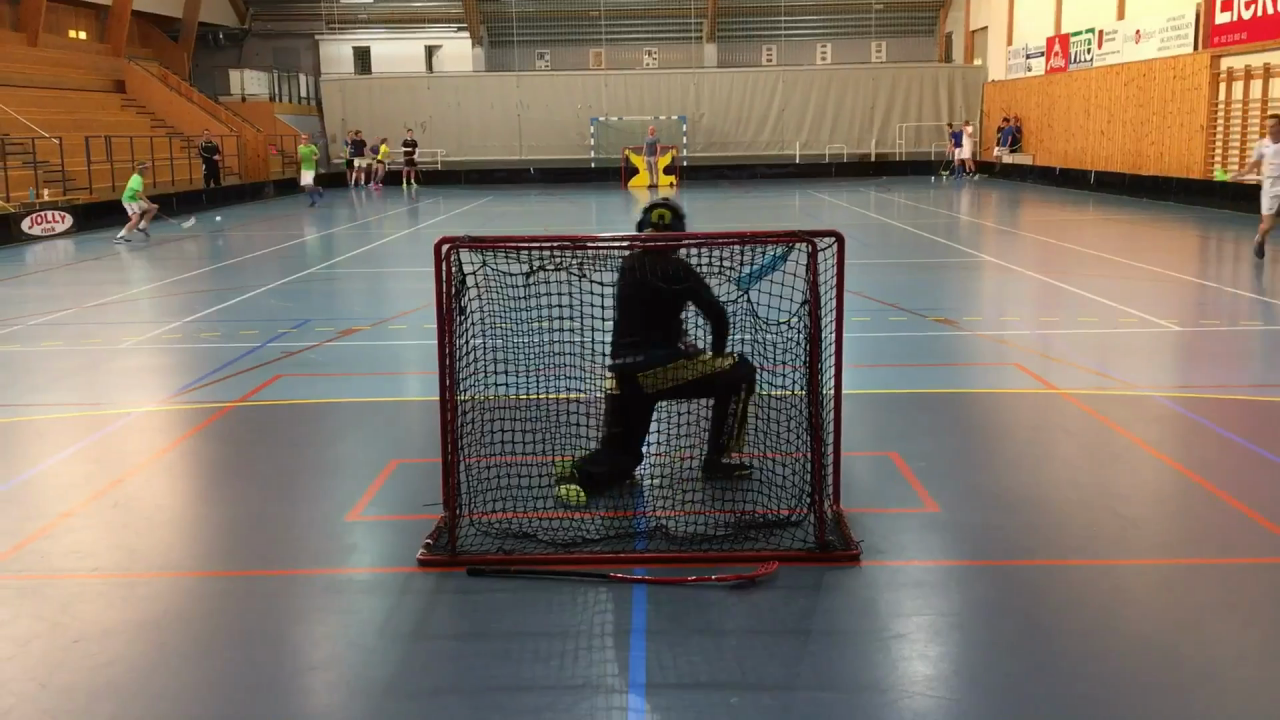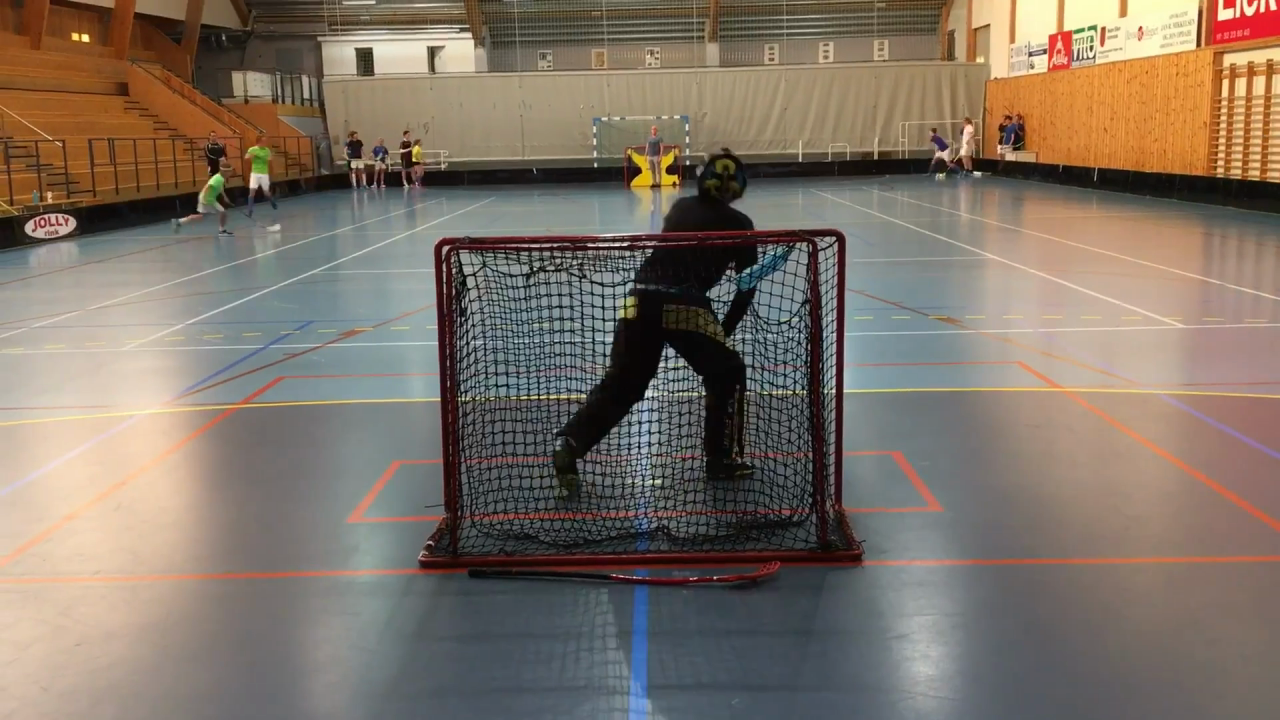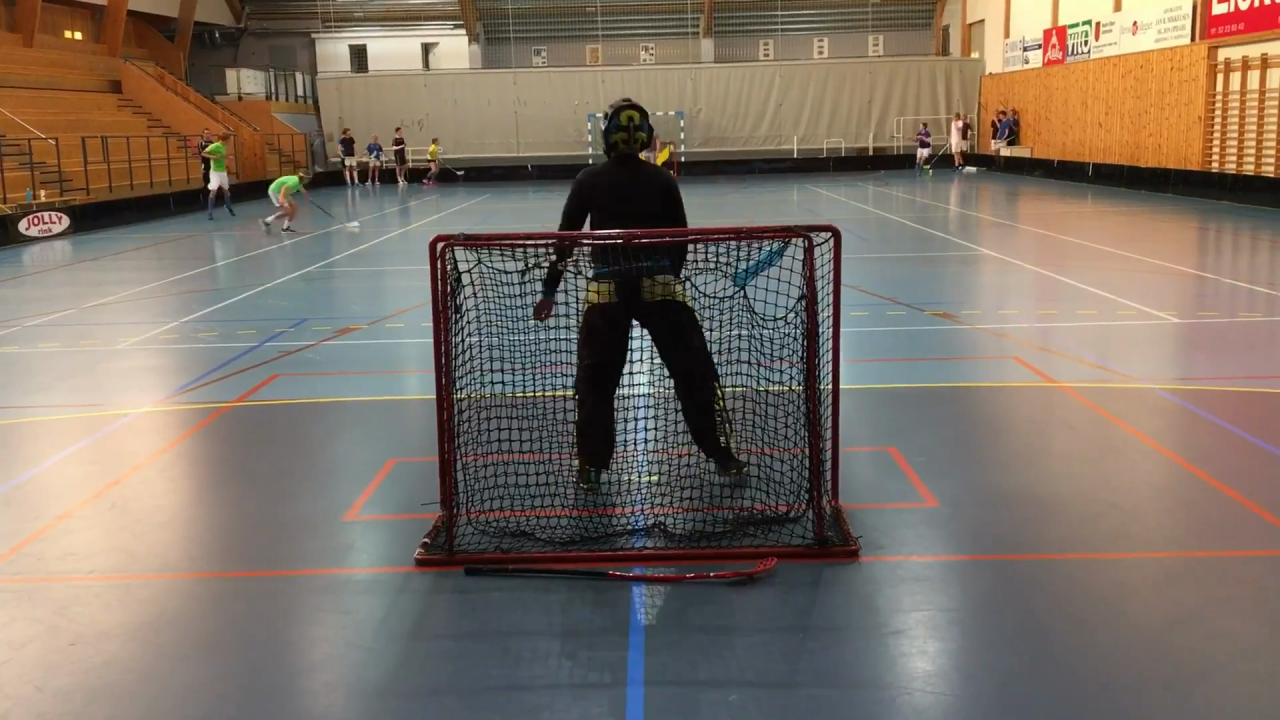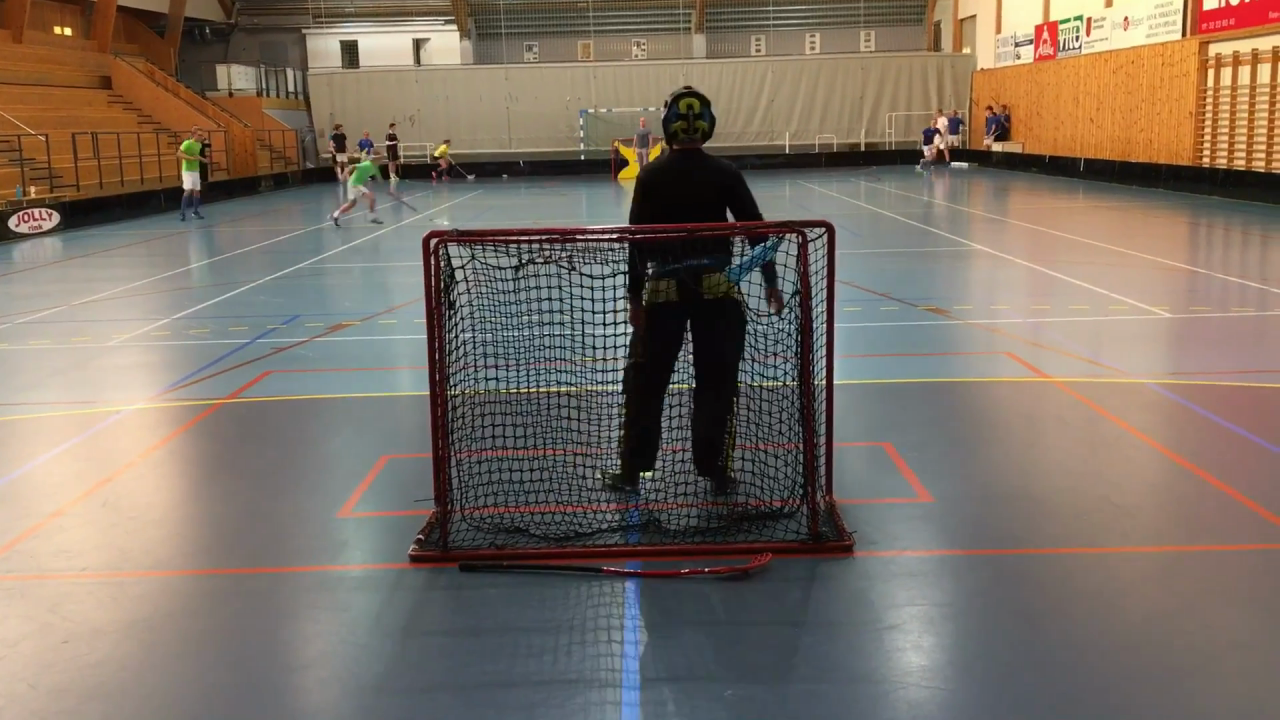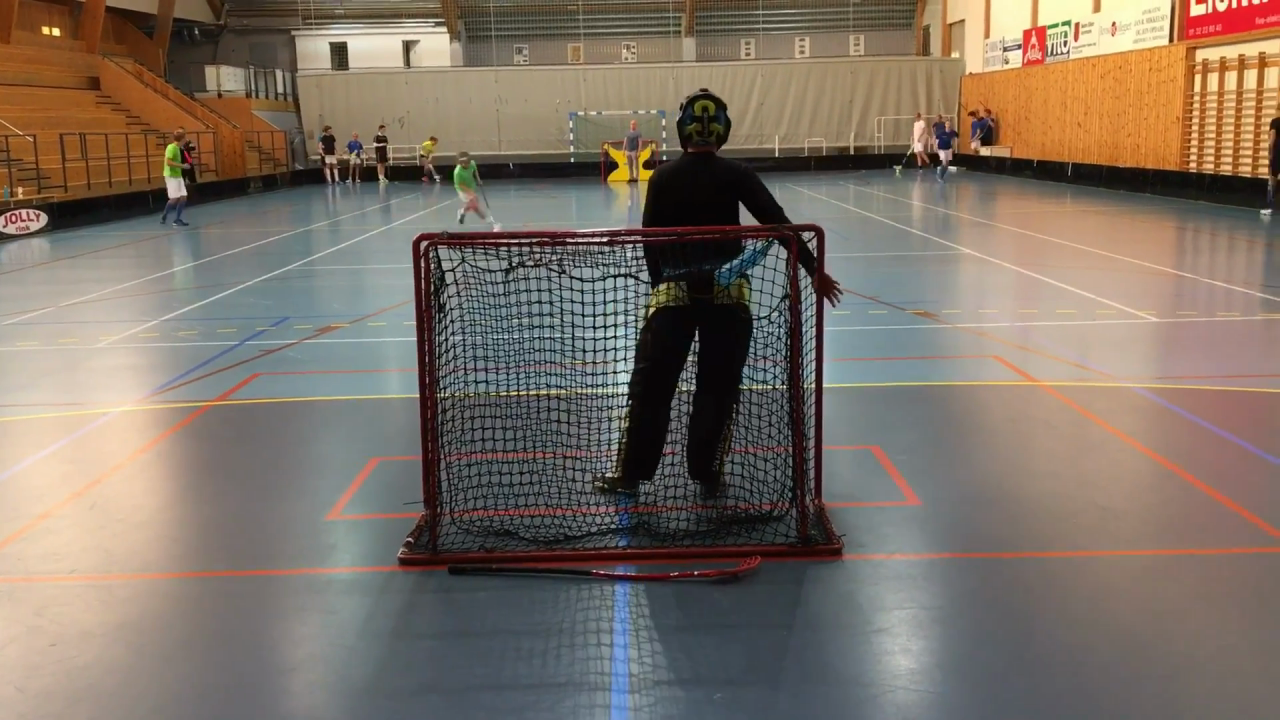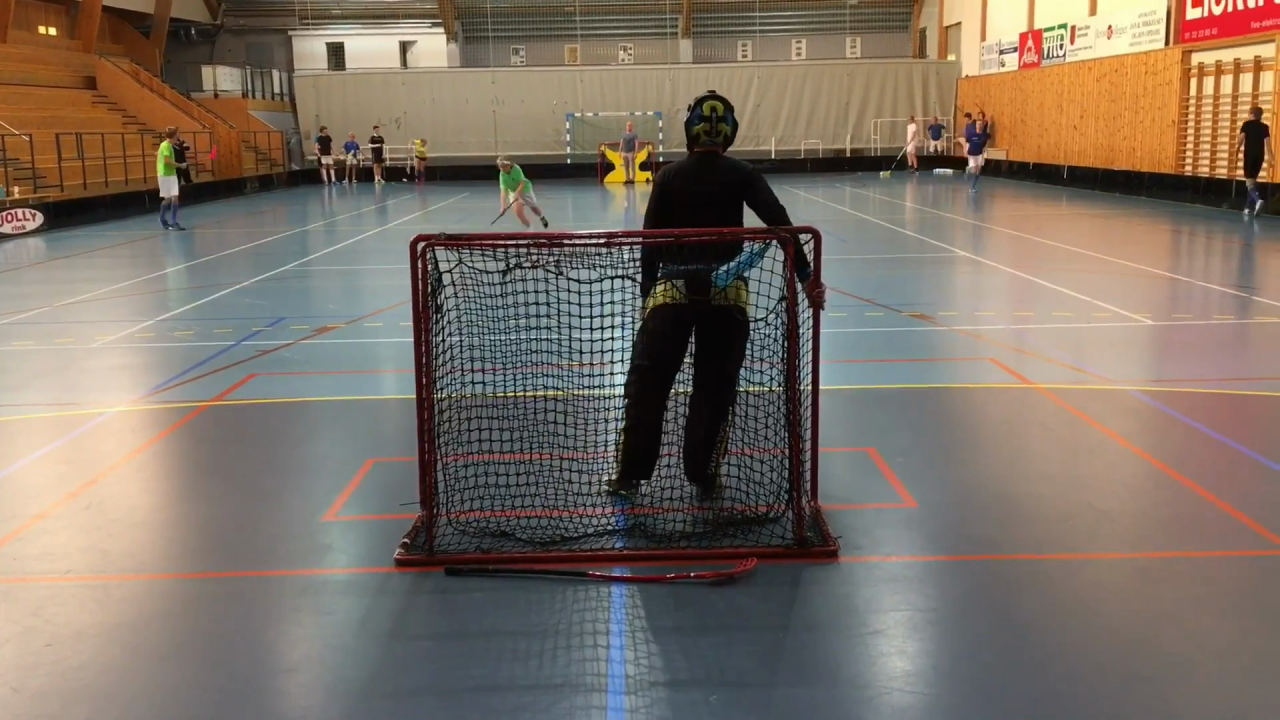
dt=0.3s
person 1, frame 1
left shoulder: (629, 264)
right shoulder: (678, 269)
right elbow: (718, 317)
right wrist: (716, 355)
left hip: (623, 377)
right hip: (663, 369)
left knee: (619, 454)
right knee: (741, 375)
left ankle: (579, 475)
right ankle: (717, 459)
person 1, frame 2
left shoulder: (682, 207)
right shoulder: (738, 224)
right elbow: (746, 285)
right wrist: (726, 328)
left hip: (640, 303)
right hip: (684, 307)
left knee: (616, 389)
right knee: (728, 375)
left ankle: (570, 446)
right ankle: (721, 460)
person 1, frame 3
left shoulder: (588, 181)
right shoulder: (662, 180)
left elbow: (566, 238)
right elbow: (679, 240)
left wrist: (548, 292)
right wrist: (671, 280)
left hip: (608, 289)
right hip: (660, 285)
left knee: (595, 382)
right knee: (695, 370)
left ankle: (591, 467)
right ankle: (720, 455)
person 1, frame 4
left shoulder: (652, 175)
right shoulder: (725, 173)
left elbow: (639, 239)
left wrist: (635, 298)
right wrist: (770, 283)
left hip: (663, 288)
right hip: (717, 285)
left knee: (644, 381)
right knee: (716, 383)
left ankle: (631, 470)
right ankle: (716, 469)
person 1, frame 5
left shoulder: (664, 177)
right shoulder: (736, 174)
left elbow: (649, 240)
right elbow: (775, 221)
left wrist: (659, 285)
right wrist: (814, 271)
left hip: (674, 291)
right hip: (727, 292)
left knee: (651, 385)
right knee: (718, 387)
left ankle: (631, 473)
right ankle: (706, 473)
person 1, frame 6
left shoulder: (669, 176)
right shoulder: (742, 175)
left elbow: (651, 240)
right elbow: (779, 224)
left wrist: (648, 291)
right wrist: (806, 276)
left hip: (672, 290)
right hip: (725, 292)
left knee: (646, 384)
right knee: (715, 388)
left ankle: (631, 474)
right ankle: (703, 475)
